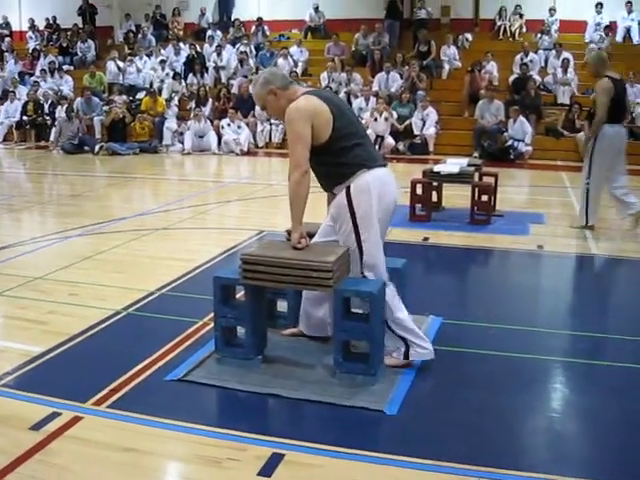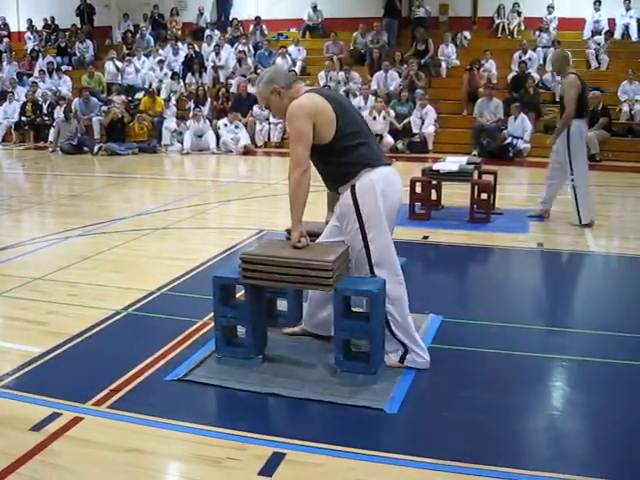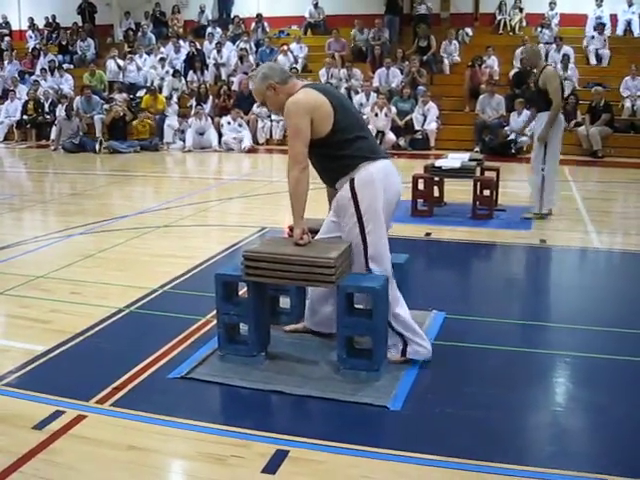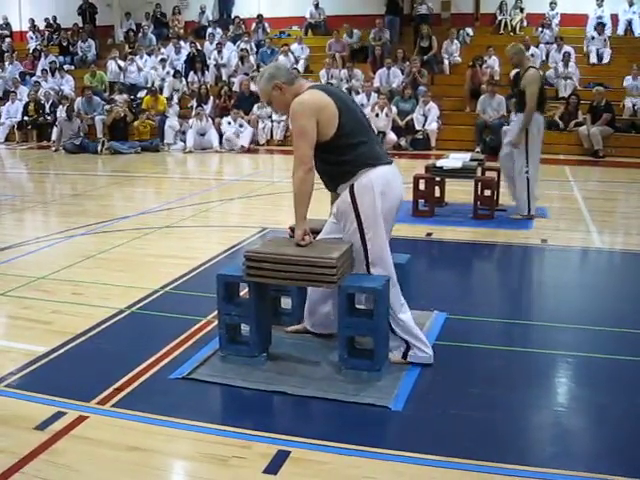
dt=0.4s
person 1, frame 1
left shoulder: (298, 109)
right shoulder: (319, 100)
left elbow: (299, 171)
left wrist: (296, 227)
right wrist: (332, 211)
left hip: (363, 188)
right hip: (366, 184)
left knee: (368, 272)
left ankle: (407, 346)
right ankle: (314, 325)
person 1, frame 2
left shoulder: (301, 106)
right shoulder: (322, 99)
left elbow: (300, 169)
left wrist: (296, 227)
right wrist: (332, 212)
left hip: (369, 188)
right hip: (370, 184)
left knee: (376, 273)
left ankle: (406, 351)
right ankle: (317, 323)
person 1, frame 3
left shoulder: (298, 102)
right shoulder: (318, 94)
left elbow: (298, 166)
left wrist: (298, 223)
right wrist: (334, 207)
left hip: (367, 181)
right hip: (365, 179)
left knee: (371, 267)
left ankle: (406, 343)
right ankle: (320, 321)
person 1, frame 4
left shoulder: (303, 104)
right shoulder: (324, 96)
left elbow: (304, 168)
left wrist: (300, 224)
right wrist: (336, 207)
left hip: (369, 186)
right hip: (372, 182)
left knee: (374, 272)
left ankle: (411, 347)
right ankle: (319, 321)
person 2, frame 1
left shoulder: (603, 84)
right shoulder: (620, 81)
left elbow: (600, 117)
right elbow: (625, 110)
left wrist: (587, 139)
left hip: (606, 132)
right hip: (620, 131)
left knee: (592, 177)
right knee: (616, 177)
left ankle: (587, 220)
person 2, frame 2
left shoulder: (570, 81)
right shoulder: (575, 79)
left elbow: (569, 112)
right elbow: (583, 108)
left wrist: (554, 136)
left hip: (571, 128)
right hip: (574, 127)
left knee: (575, 174)
right knee: (555, 170)
left ankle: (585, 217)
right ankle: (544, 208)
person 2, frame 3
left shoulder: (549, 72)
right shoulder: (539, 74)
left elbow: (557, 103)
left wrist: (546, 129)
right wrist: (526, 125)
left hip: (550, 120)
right hip: (542, 119)
left knee: (542, 166)
right knee: (542, 165)
left ankle: (541, 209)
right ankle: (544, 206)
person 2, frame 4
left shoulder: (531, 75)
right shoulder: (523, 73)
left elbow: (531, 107)
left wrist: (519, 133)
left hip: (529, 121)
right hip: (520, 119)
left knee: (525, 166)
right knee: (505, 157)
left ankle: (526, 210)
right ankle: (526, 198)
